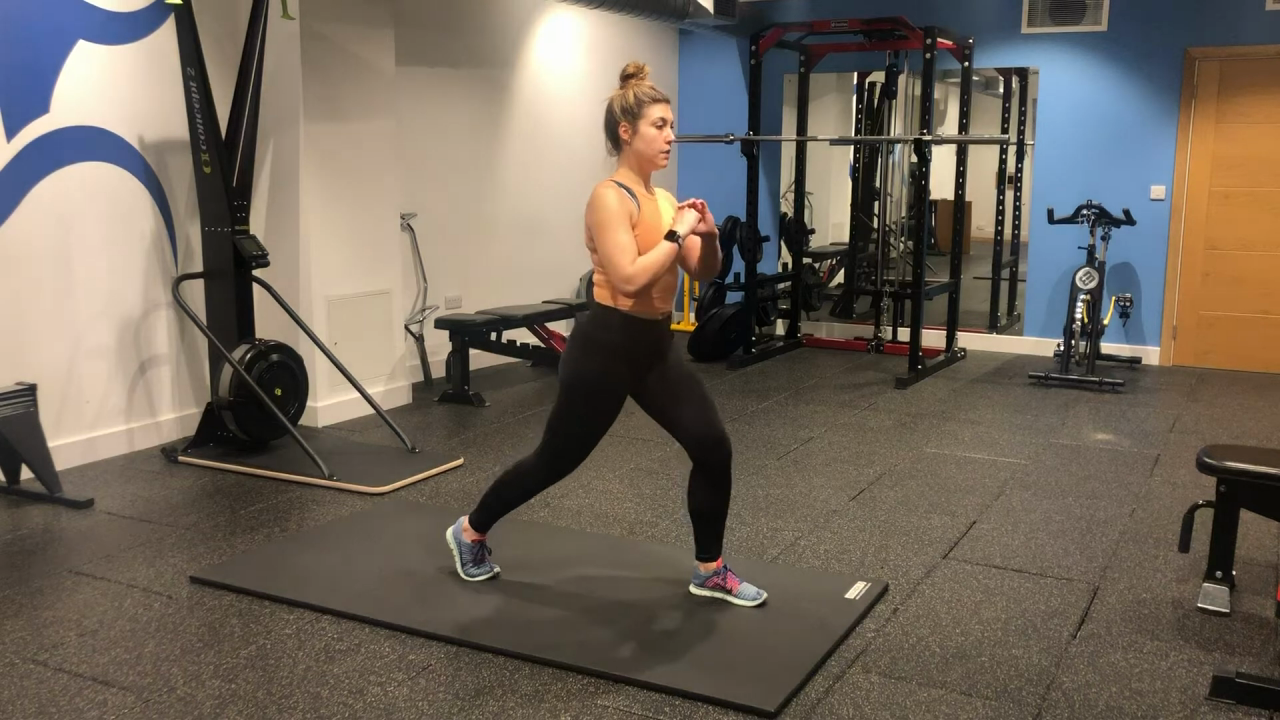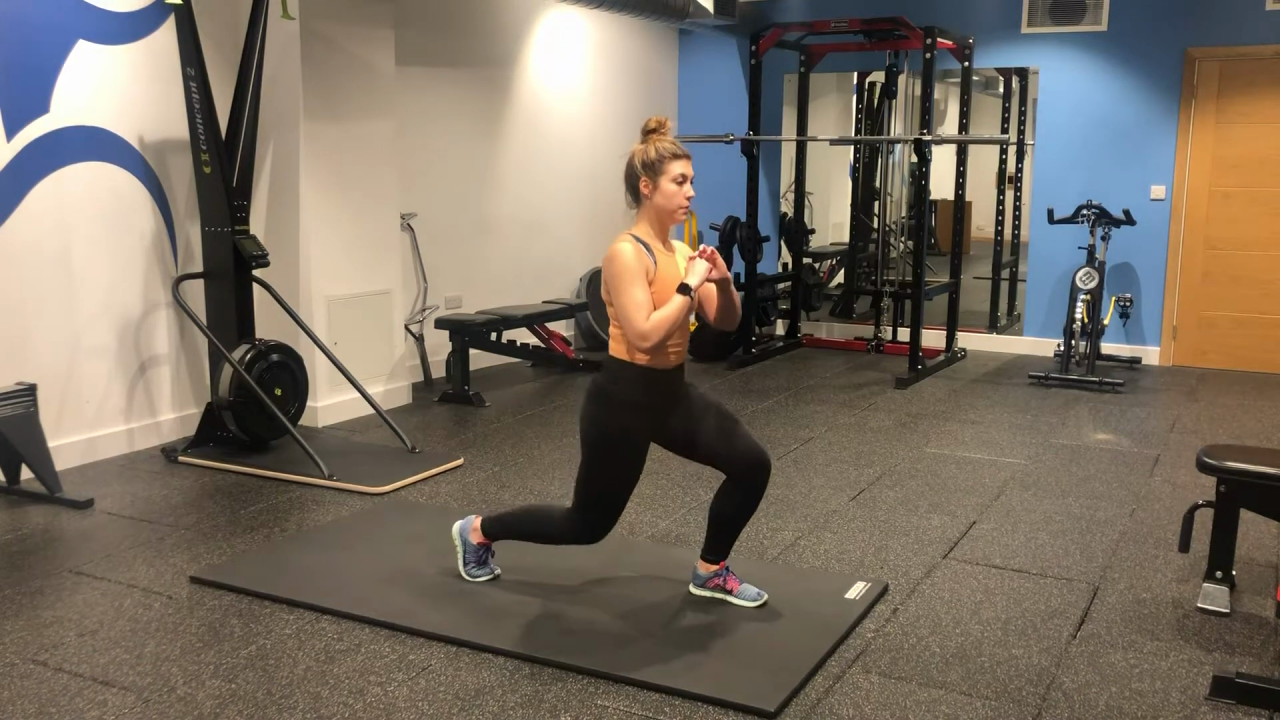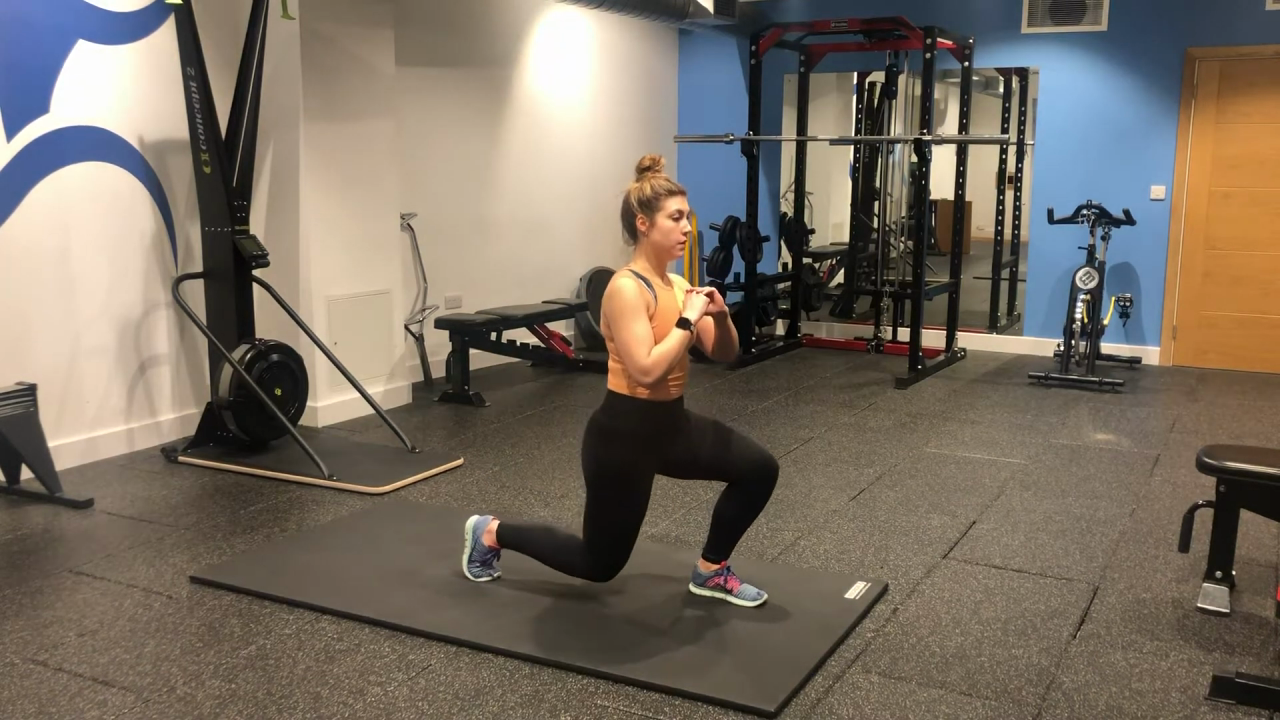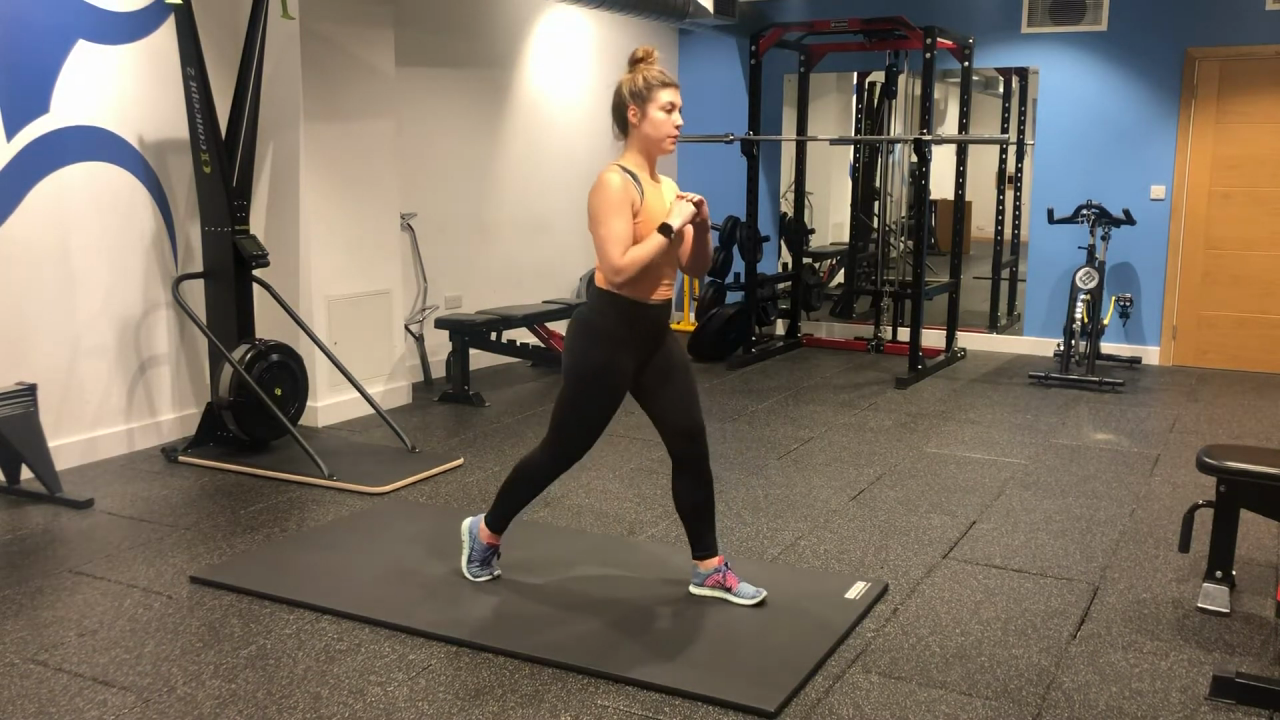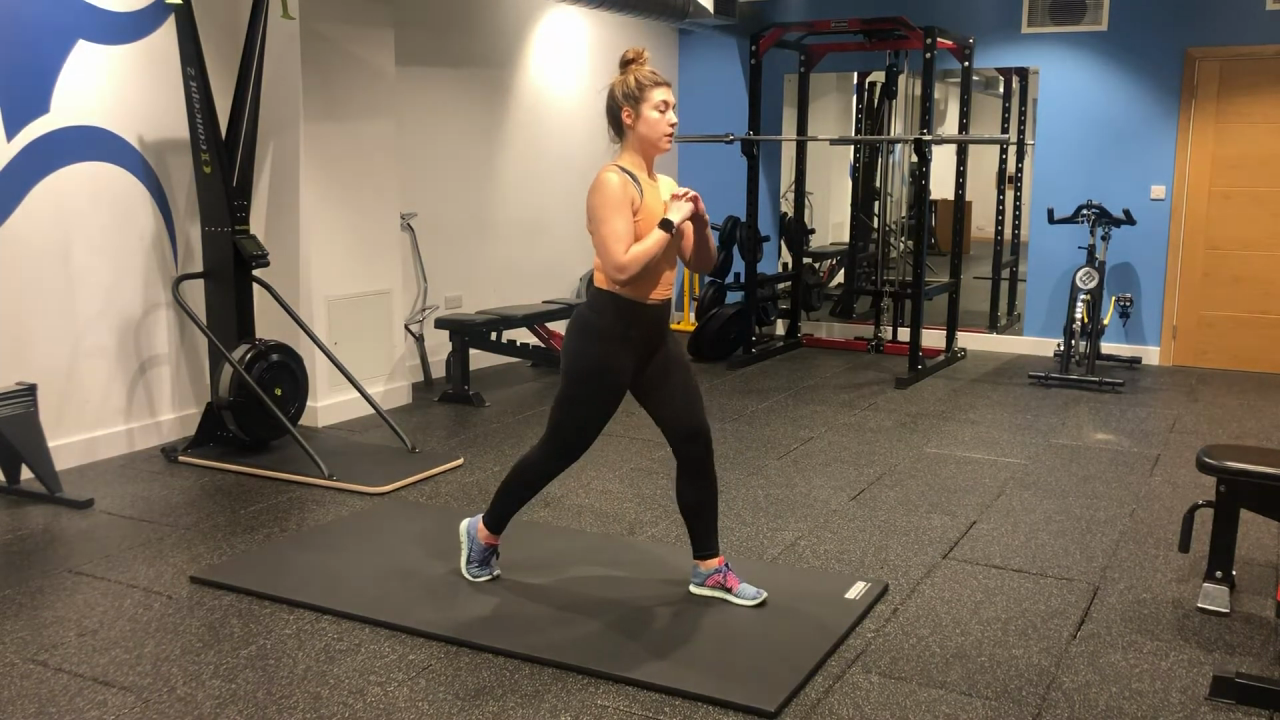
dt=1s
person 1, frame 1
left shoulder: (663, 199)
right shoulder: (609, 197)
left elbow: (705, 273)
right elbow: (630, 279)
left wrist: (707, 235)
right wrist: (677, 232)
left hip: (656, 346)
right hip: (606, 346)
left knee: (713, 448)
right knee: (556, 460)
left ankle: (710, 570)
right ankle: (470, 532)
person 1, frame 2
left shoulder: (680, 251)
right shoulder: (626, 253)
left elbow: (727, 322)
right elbow: (645, 335)
left wrist: (722, 281)
right wrist: (689, 285)
left hip: (671, 392)
right hip: (623, 398)
left knee: (752, 464)
right knee: (588, 523)
left ankle: (710, 571)
right ankle: (478, 531)
person 1, frame 3
left shoulder: (676, 285)
right shoulder: (626, 288)
left elbow: (725, 354)
right elbow: (646, 371)
left wrist: (720, 315)
right wrist: (689, 319)
left hip: (671, 422)
right hip: (623, 432)
left knee: (759, 469)
right knee: (600, 563)
left ankle: (710, 570)
right ankle: (490, 533)
person 1, frame 4
left shoulder: (666, 184)
right shoulder: (614, 183)
left elbow: (695, 268)
right elbow: (619, 268)
left wrist: (701, 225)
right wrist: (671, 225)
left hip: (655, 334)
right hip: (607, 333)
left knee: (692, 446)
right knee: (562, 450)
left ankle: (709, 569)
right ankle: (485, 532)
person 1, frame 5
left shoulder: (665, 184)
right shoulder: (613, 183)
left elbow: (702, 264)
right elbow: (621, 267)
left wrist: (698, 219)
right wrist: (671, 221)
left hip: (655, 334)
right hip: (606, 333)
left knee: (696, 444)
right knee: (561, 449)
left ankle: (709, 569)
right ankle: (484, 532)
